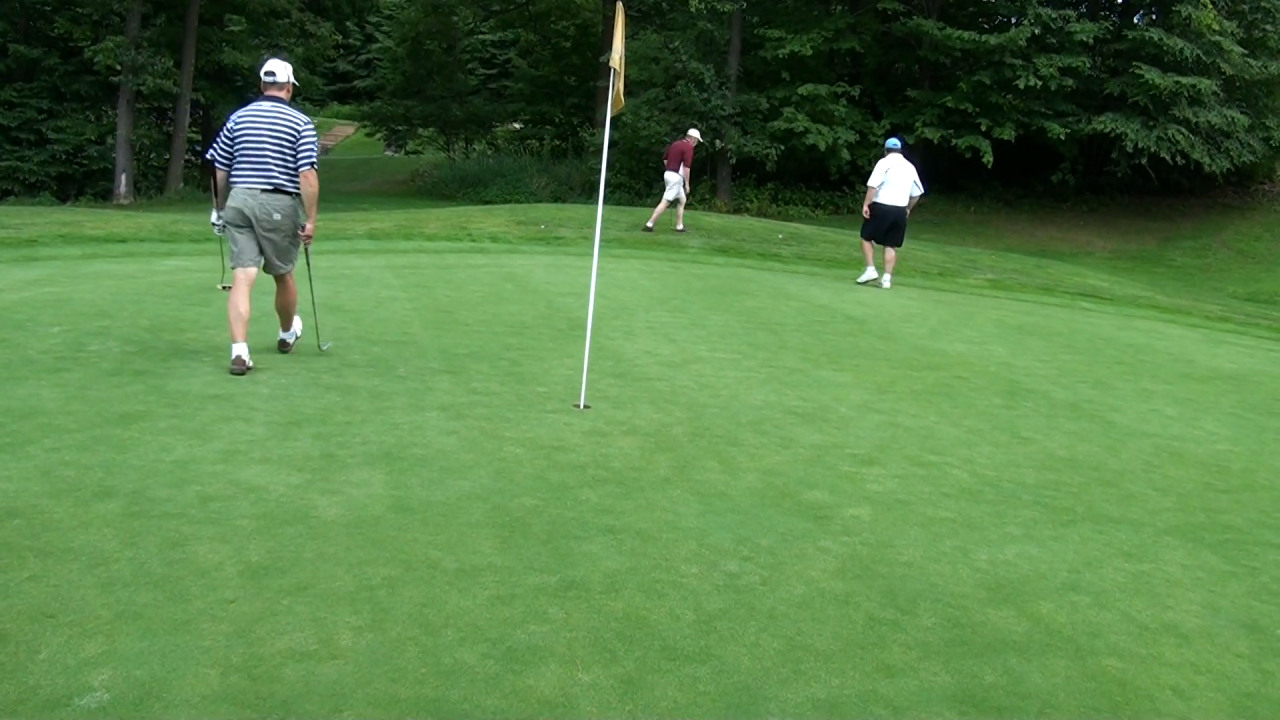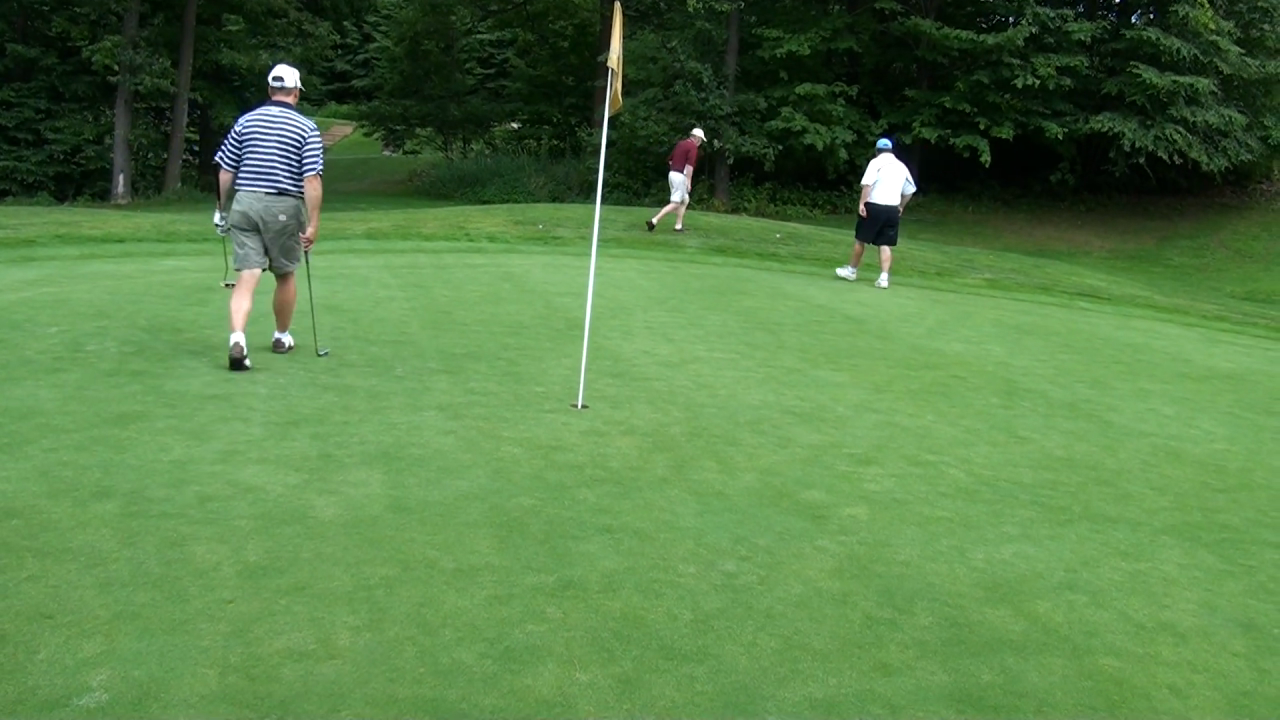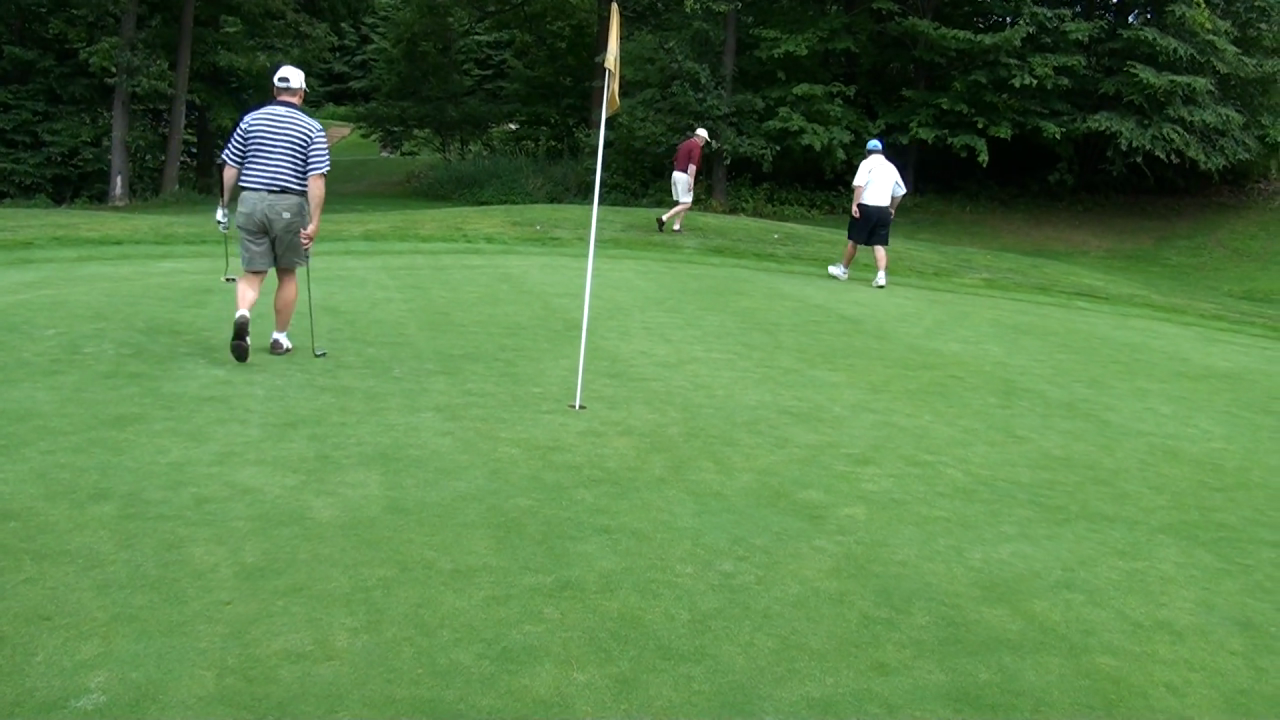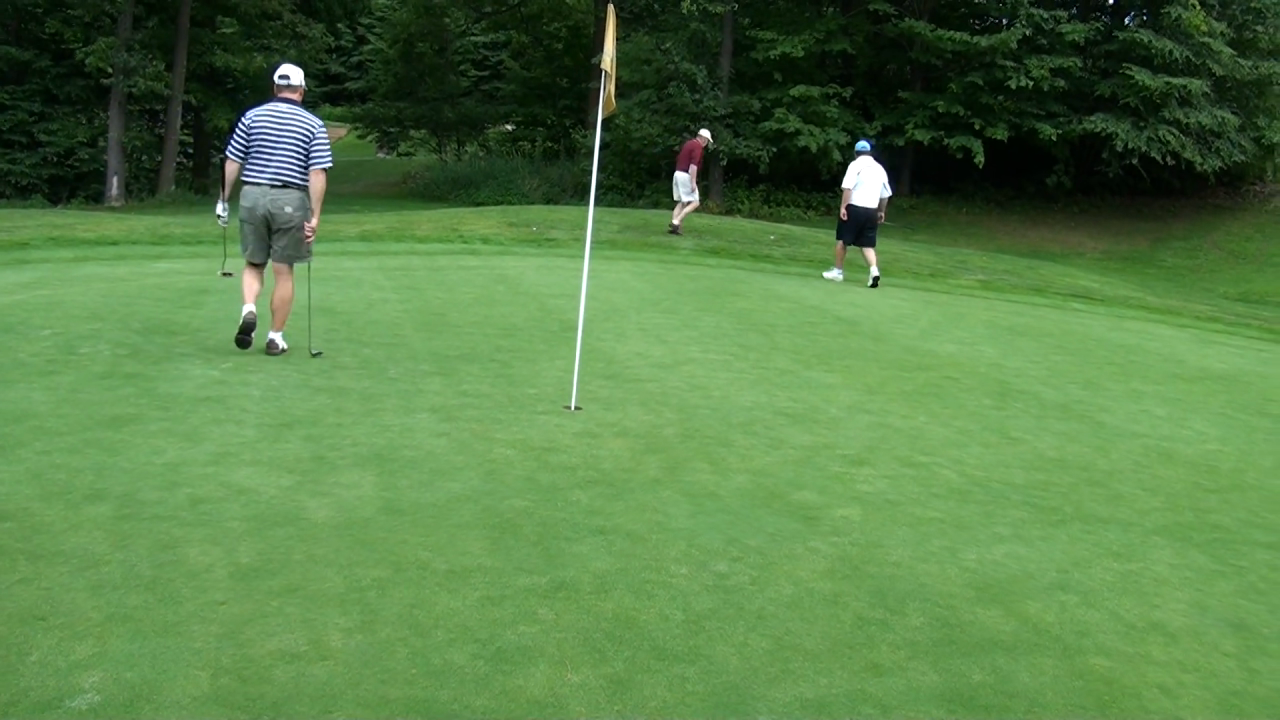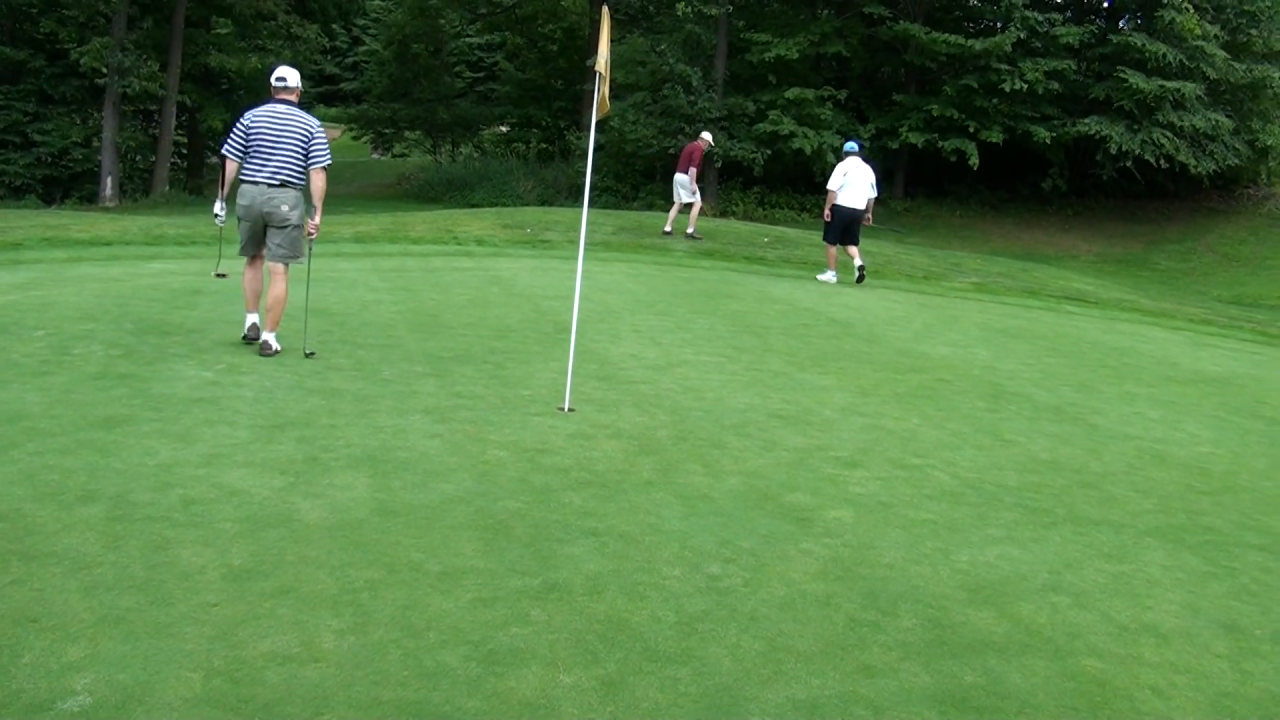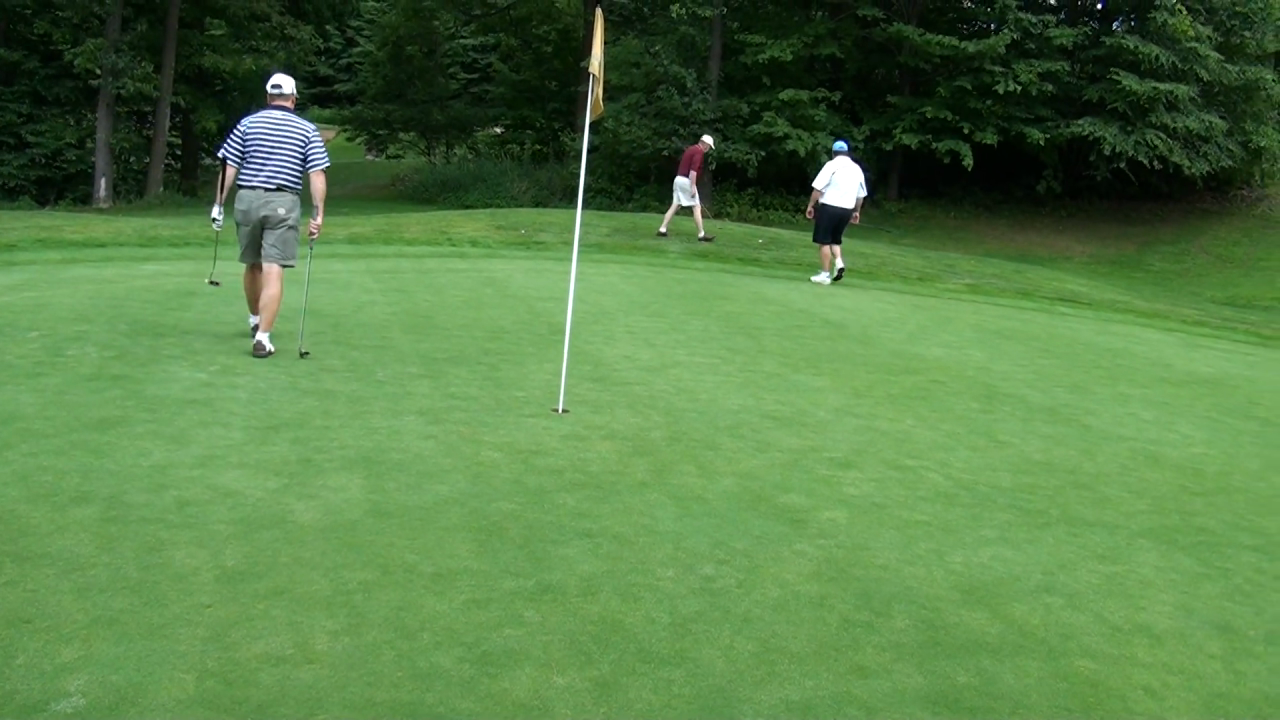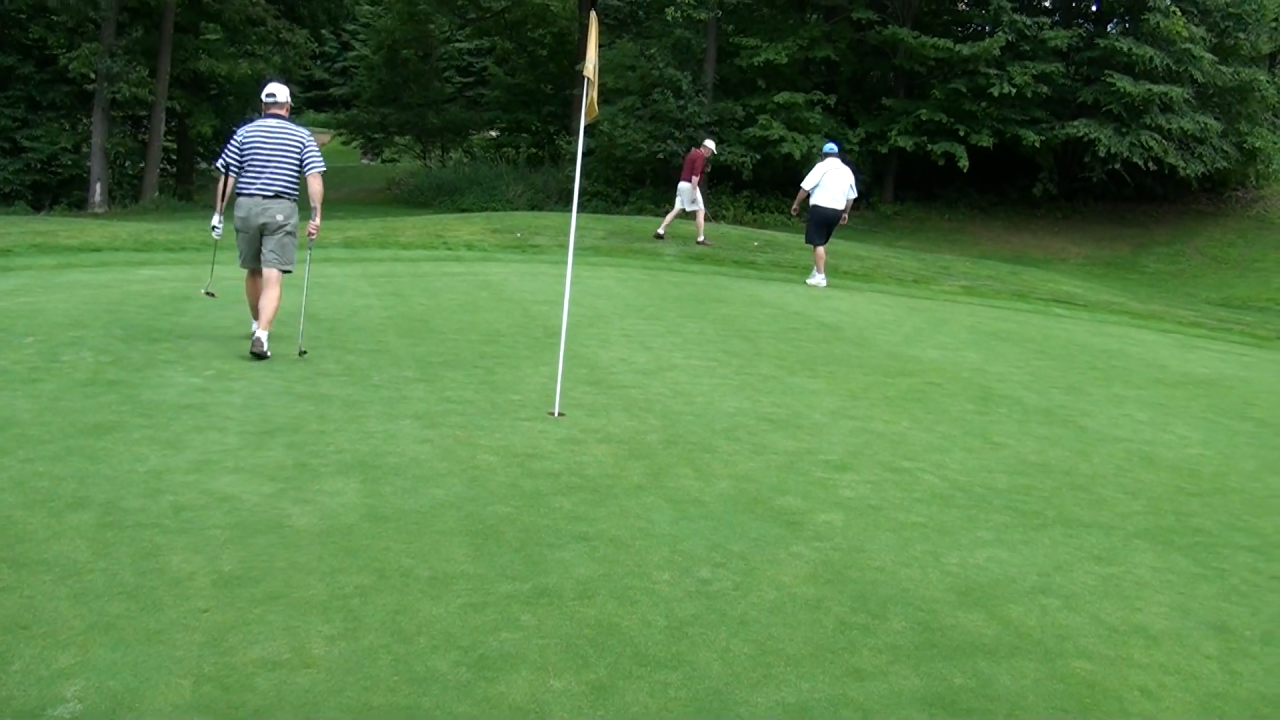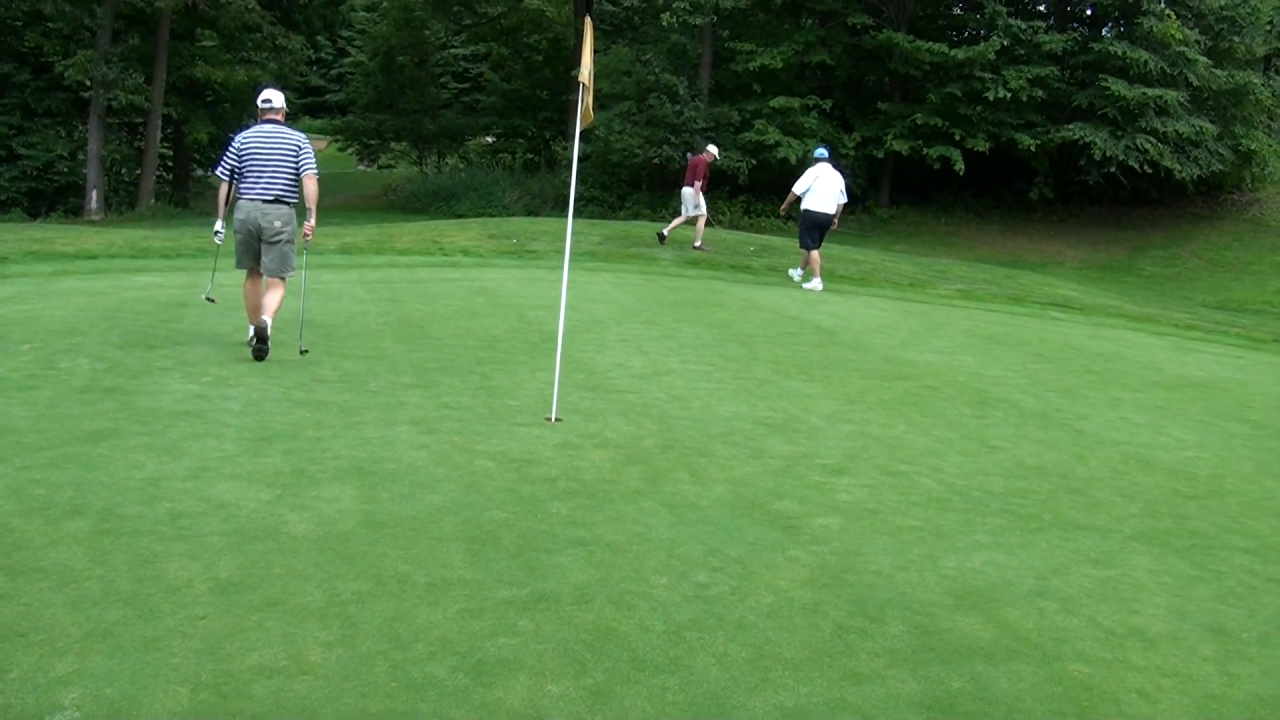
dt=0.1s
person 1, frame 1
left shoulder: (238, 117)
right shoulder: (300, 122)
left elbow: (220, 170)
right elbow: (307, 175)
left wrist: (218, 209)
right wrist: (311, 219)
left hip: (241, 203)
right hip: (280, 207)
left knee: (243, 280)
right knee: (283, 276)
left ankle: (239, 352)
right ankle: (287, 333)
person 1, frame 2
left shoulder: (245, 121)
right shoulder: (307, 127)
left elbow: (226, 171)
right elbow: (312, 180)
left wrist: (220, 209)
right wrist: (313, 223)
left hip: (245, 205)
right hip: (285, 209)
left knee: (245, 280)
right knee: (285, 275)
left ankle: (237, 341)
right ankle: (282, 336)
person 1, frame 3
left shoulder: (251, 120)
right shoulder: (312, 128)
left elbow: (231, 168)
right elbow: (316, 179)
left wrist: (223, 206)
right wrist: (314, 222)
left hip: (251, 204)
right hip: (288, 207)
left knee: (252, 276)
right knee: (287, 275)
left ankle: (242, 316)
right ankle: (280, 337)
person 1, frame 4
left shoulder: (252, 116)
right shoulder: (313, 124)
left elbow: (232, 163)
right elbow: (317, 173)
left wrist: (223, 200)
right wrist: (314, 215)
left hip: (253, 198)
right hip: (290, 201)
left knee: (254, 265)
right knee: (283, 272)
left ankle: (248, 313)
right ankle: (275, 337)
person 1, frame 5
left shoulder: (251, 117)
right shoulder: (311, 124)
left elbow: (231, 162)
right elbow: (317, 172)
left wrist: (221, 199)
right wrist: (317, 213)
left hip: (250, 196)
right hip: (286, 201)
left knee: (253, 260)
right knee: (278, 272)
left ankle: (252, 321)
right ankle: (268, 338)
person 1, frame 6
left shoulder: (247, 123)
right shoulder: (307, 129)
left elbow: (228, 167)
right elbow: (317, 173)
left wrist: (218, 204)
right wrist: (318, 214)
left hip: (247, 201)
right hip: (283, 204)
left knee: (253, 265)
right knee: (273, 274)
left ankle: (255, 320)
right ankle: (262, 338)
person 1, frame 7
left shoulder: (244, 133)
right shoulder: (302, 135)
left elbow: (227, 177)
right elbow: (314, 176)
left wrist: (218, 213)
right wrist: (316, 215)
left hip: (247, 208)
right hip: (281, 211)
left knee: (254, 271)
right knee: (272, 279)
left ankle: (259, 325)
right ankle: (260, 336)
person 1, frame 8
left shoulder: (241, 139)
right shoulder: (298, 139)
left elbow: (226, 182)
right elbow: (309, 179)
left wrist: (220, 219)
right wrist: (312, 216)
left hip: (246, 213)
right hip: (280, 215)
left knee: (253, 274)
right knee: (276, 283)
left ankle: (254, 332)
right ankle: (264, 322)
person 2, frame 1
left shoulder: (884, 162)
right shoulder: (910, 167)
left elbow: (873, 186)
right elbow: (916, 193)
left wrist: (866, 205)
right wrist: (908, 208)
left hip: (882, 207)
right hip: (900, 210)
left knee: (866, 237)
right knee: (891, 245)
left ankle: (870, 270)
right ankle: (886, 278)
person 2, frame 2
left shoulder: (876, 162)
right shoulder: (901, 166)
left elbow: (867, 184)
right elbow: (910, 190)
left wrist: (861, 204)
right wrist: (901, 206)
left hip: (874, 207)
right hip: (892, 210)
left knee: (861, 239)
right knee: (886, 245)
left ankle: (851, 270)
right ankle: (884, 276)
person 2, frame 3
left shoulder: (867, 163)
right shoulder: (891, 167)
left elbow: (859, 185)
right elbow: (899, 192)
left wrist: (854, 205)
right wrist: (892, 208)
left hip: (865, 208)
right hip: (883, 210)
left knee: (853, 240)
right knee: (879, 245)
left ankle: (843, 270)
right ankle: (881, 275)
person 2, frame 4
left shoulder: (856, 165)
right shoulder: (880, 169)
left elbow: (847, 188)
right elbow: (885, 195)
left wrist: (842, 207)
right wrist: (881, 212)
left hip: (854, 208)
right hip: (871, 211)
left knee: (843, 241)
right knee: (867, 245)
left ankle: (838, 272)
right ankle: (874, 271)
person 2, frame 5
left shoulder: (843, 166)
right shoulder: (868, 170)
left elbow: (832, 189)
right elbow: (871, 196)
left wrist: (827, 208)
right wrist: (868, 213)
left hip: (840, 209)
right hip: (858, 212)
left knee: (831, 242)
right knee: (850, 243)
left ankle: (831, 274)
right ankle: (858, 263)
person 2, frame 6
left shoulder: (831, 165)
right shoulder: (857, 169)
left elbow: (817, 188)
right elbow: (861, 195)
left wrist: (810, 206)
right wrist: (856, 212)
left hip: (828, 208)
right hip: (846, 211)
left knee: (823, 242)
right knee: (834, 241)
left ankle: (824, 275)
right ankle: (839, 263)
person 2, frame 7
left shoulder: (821, 166)
right shoulder: (847, 171)
left elbow: (805, 187)
right elbow: (851, 196)
left wrist: (796, 204)
right wrist: (845, 213)
left hip: (819, 209)
right hip: (836, 212)
left knee: (817, 243)
right knee: (821, 242)
left ankle: (820, 277)
right ankle: (818, 270)
person 2, frame 8
left shoulder: (813, 172)
right shoulder: (838, 176)
left elbow: (796, 191)
right elbow: (841, 201)
left wrist: (785, 205)
right wrist: (836, 218)
left hip: (811, 214)
right hip: (827, 216)
left knee: (812, 248)
right knee: (812, 246)
left ankle: (817, 281)
right ankle: (799, 272)
